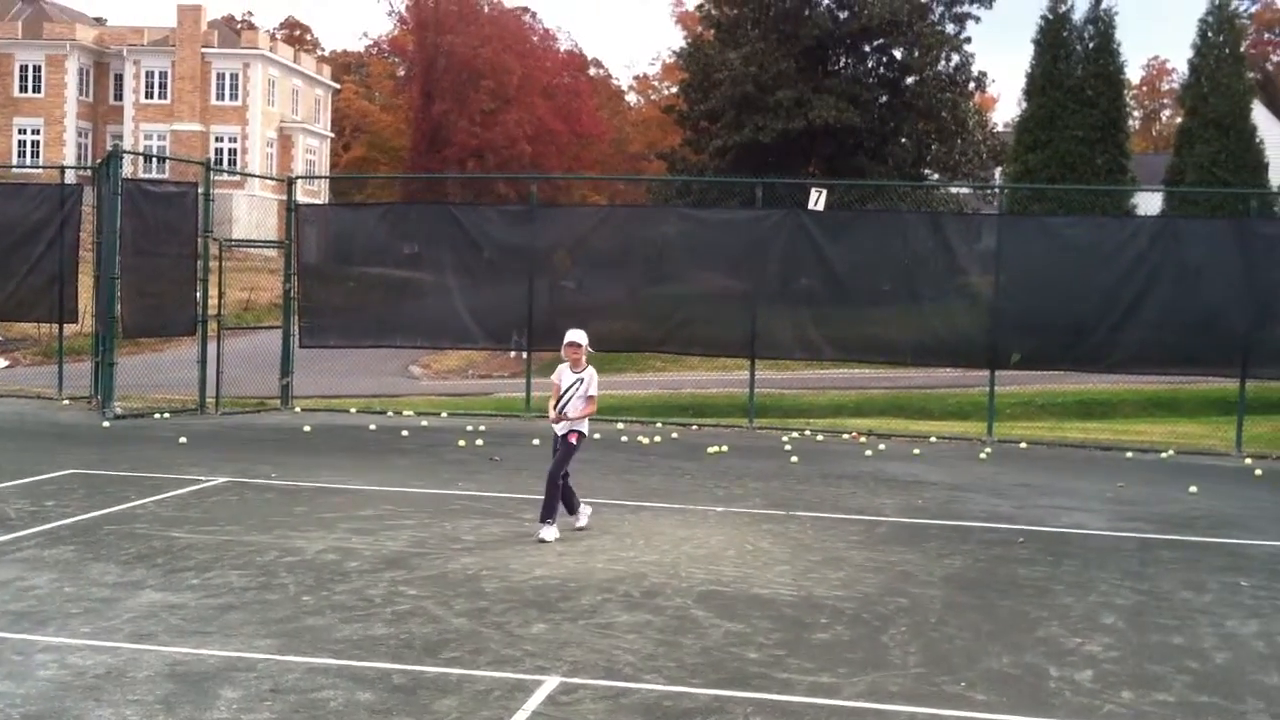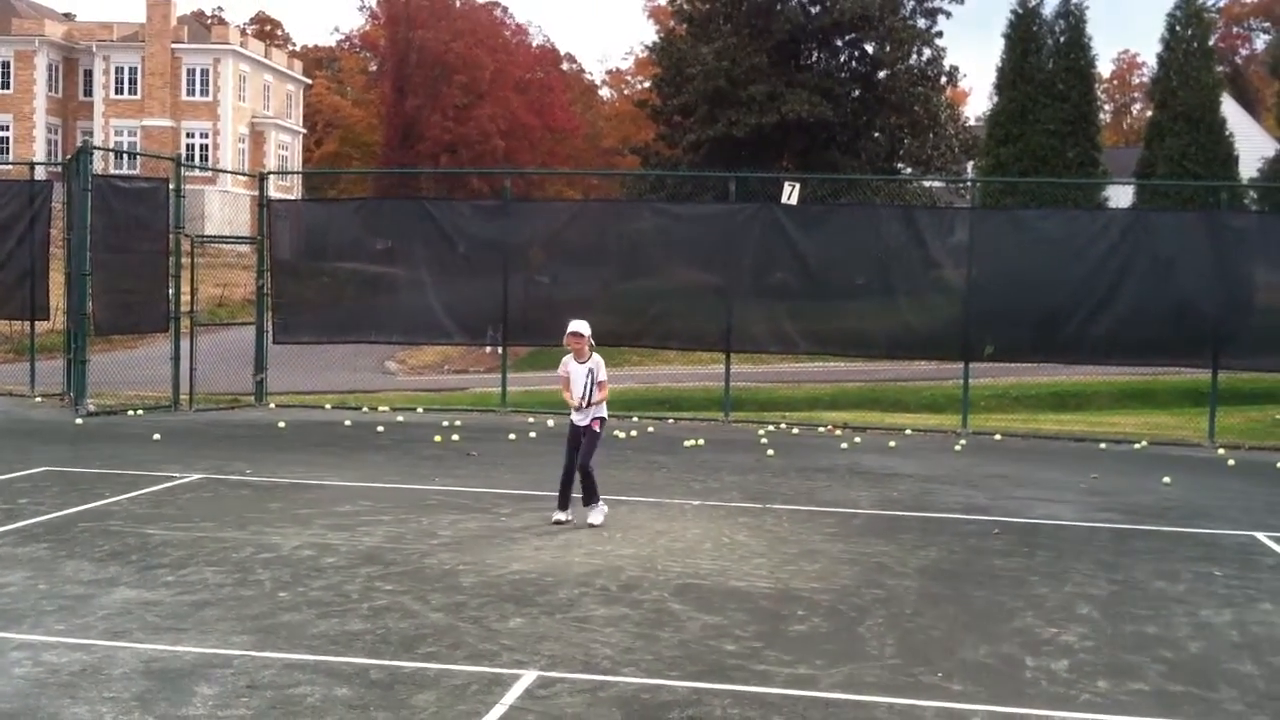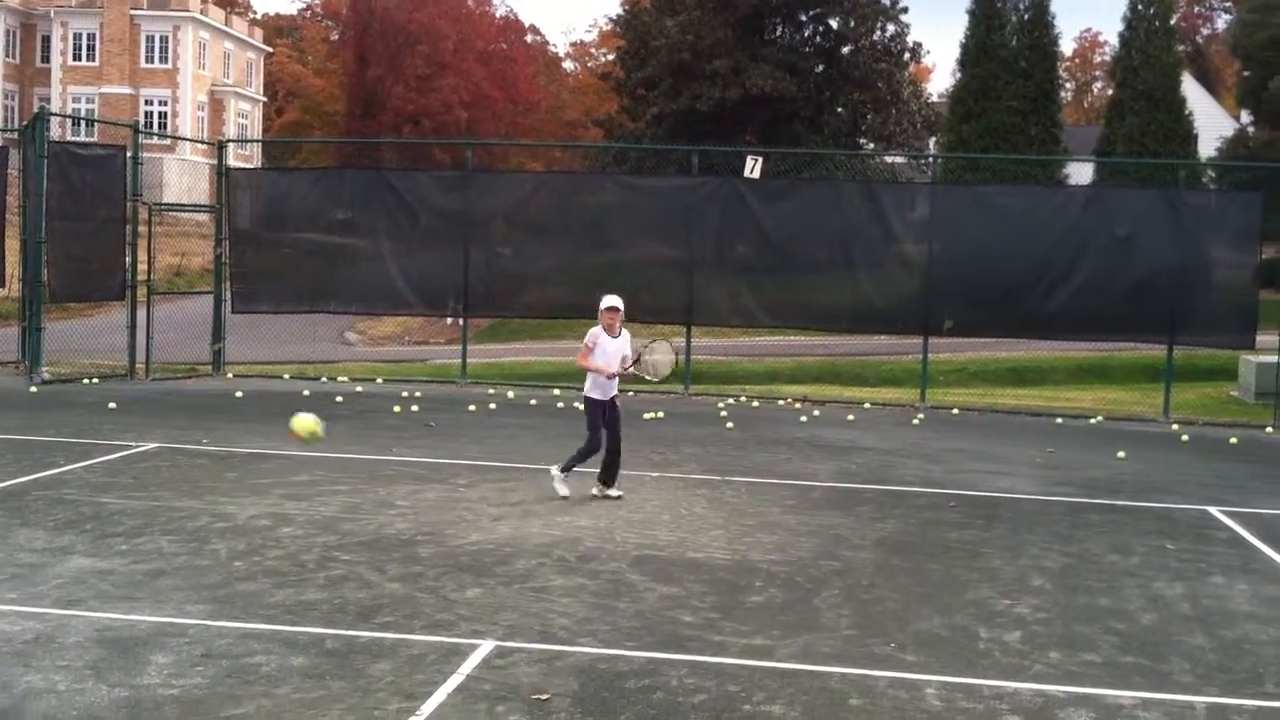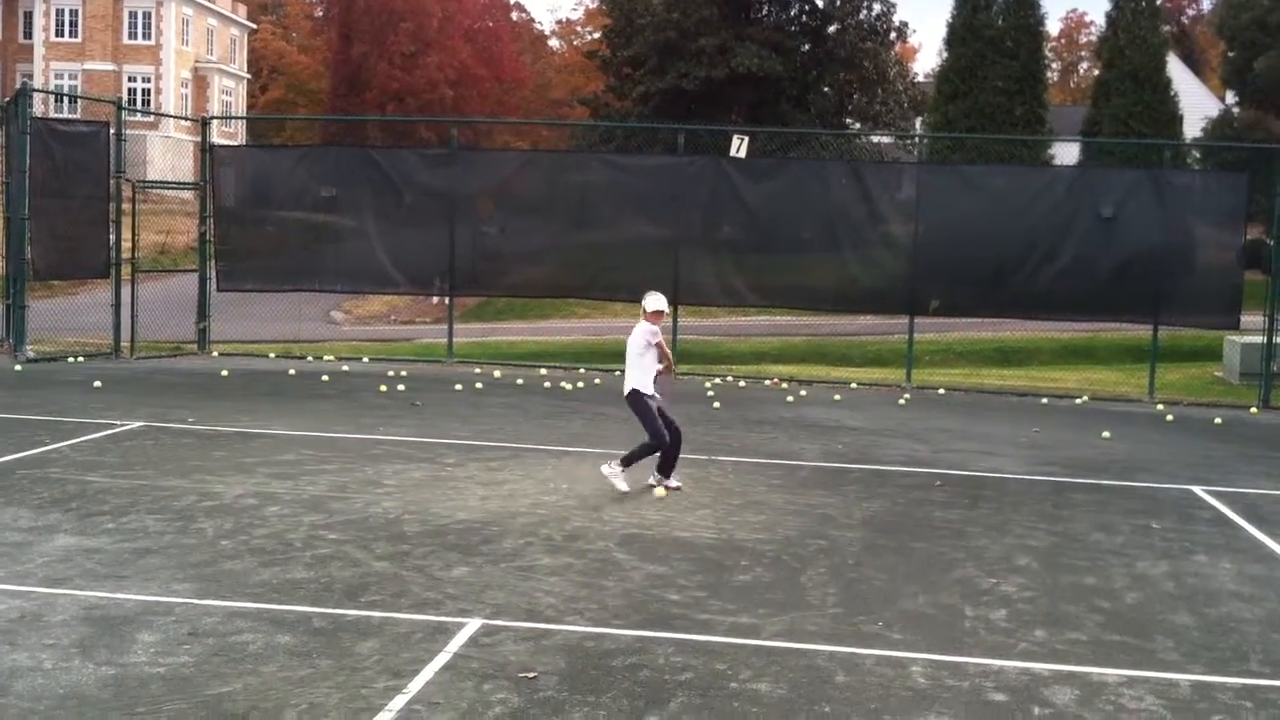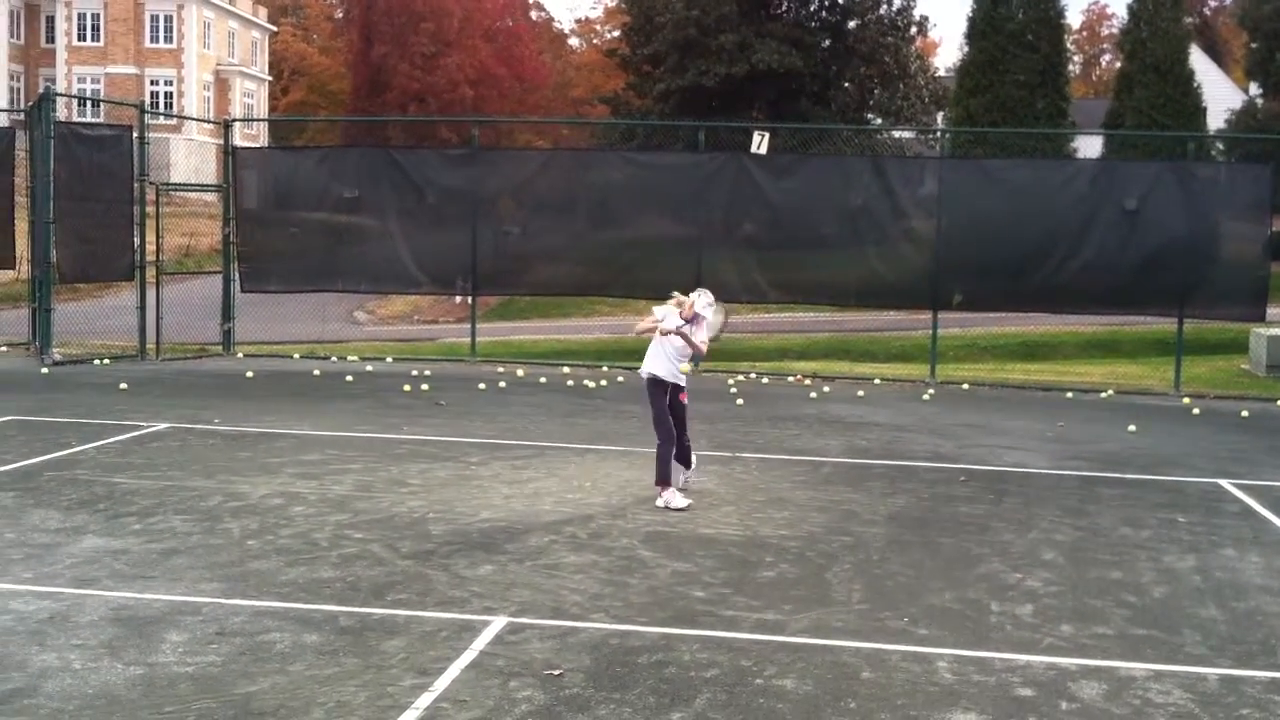
dt=0.4s
person 1, frame 1
left shoulder: (590, 373)
right shoulder: (561, 370)
left elbow: (591, 408)
right elbow: (554, 398)
left wrist: (571, 417)
right wrist: (552, 413)
left hip: (577, 430)
right hip: (559, 430)
left knee: (554, 475)
right knee: (560, 477)
left ankle: (548, 523)
right ankle: (579, 509)
person 1, frame 2
left shoulder: (596, 360)
right shoulder: (566, 362)
left elbow: (604, 391)
right elbow: (565, 391)
left wrist: (591, 401)
right wrist: (573, 402)
left hip: (596, 418)
right hip: (576, 419)
left knee: (584, 464)
right knee: (568, 466)
left ankle: (594, 505)
right ankle: (563, 509)
person 1, frame 3
left shoulder: (625, 335)
right shoulder: (595, 333)
left elbow: (625, 363)
right elbow: (580, 361)
left wrist: (627, 370)
right wrist: (602, 369)
left hip: (611, 395)
right hip: (594, 395)
left knee: (615, 442)
right knee: (594, 443)
left ankle: (605, 485)
right ankle: (561, 471)
person 1, frame 4
left shoulder: (644, 330)
right shoulder: (649, 329)
right elbow: (666, 356)
left wrist: (658, 369)
right wrist: (669, 368)
left hip: (647, 392)
right hip: (637, 392)
left knee: (674, 434)
right knee: (659, 439)
left ankle: (662, 476)
right ankle: (618, 467)
person 1, frame 5
left shoulder: (700, 325)
right shoulder: (667, 311)
left elbow: (702, 351)
right elbow: (639, 329)
left wrist: (685, 334)
right wrist: (660, 328)
left hip: (677, 384)
right hip: (656, 379)
left knee: (681, 436)
right knee: (667, 437)
left ankle: (686, 467)
right ankle: (665, 491)
